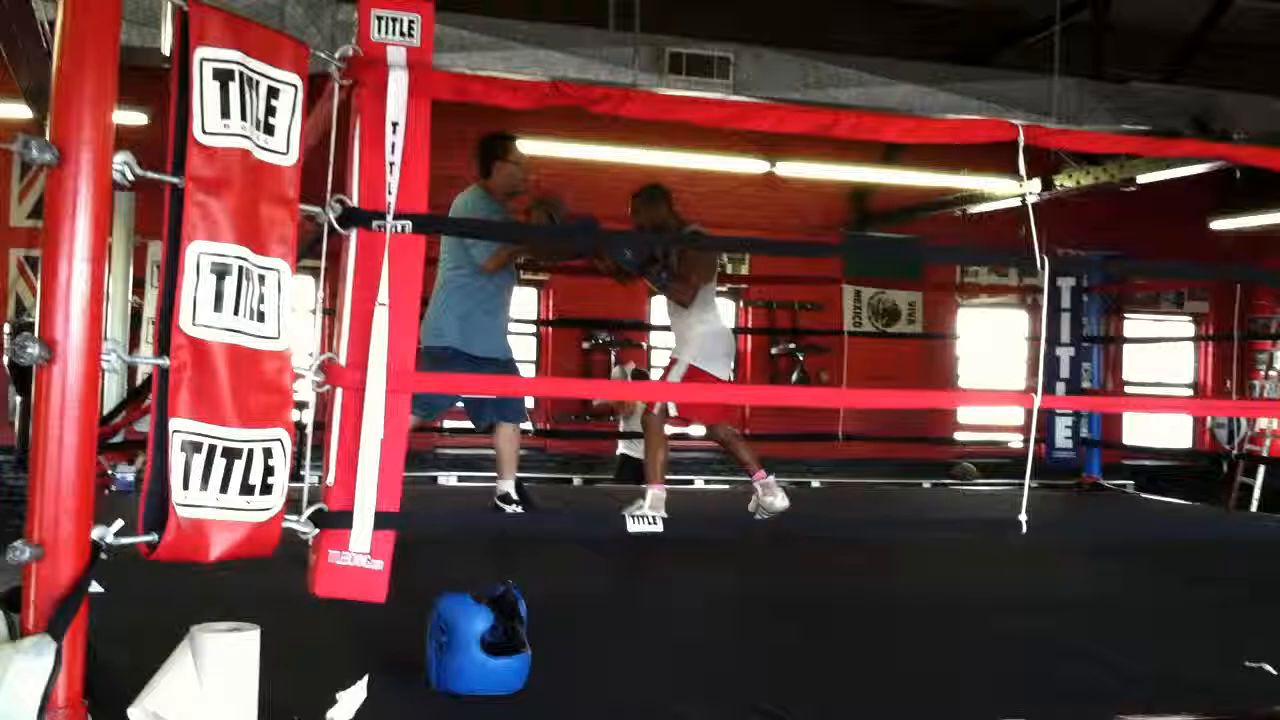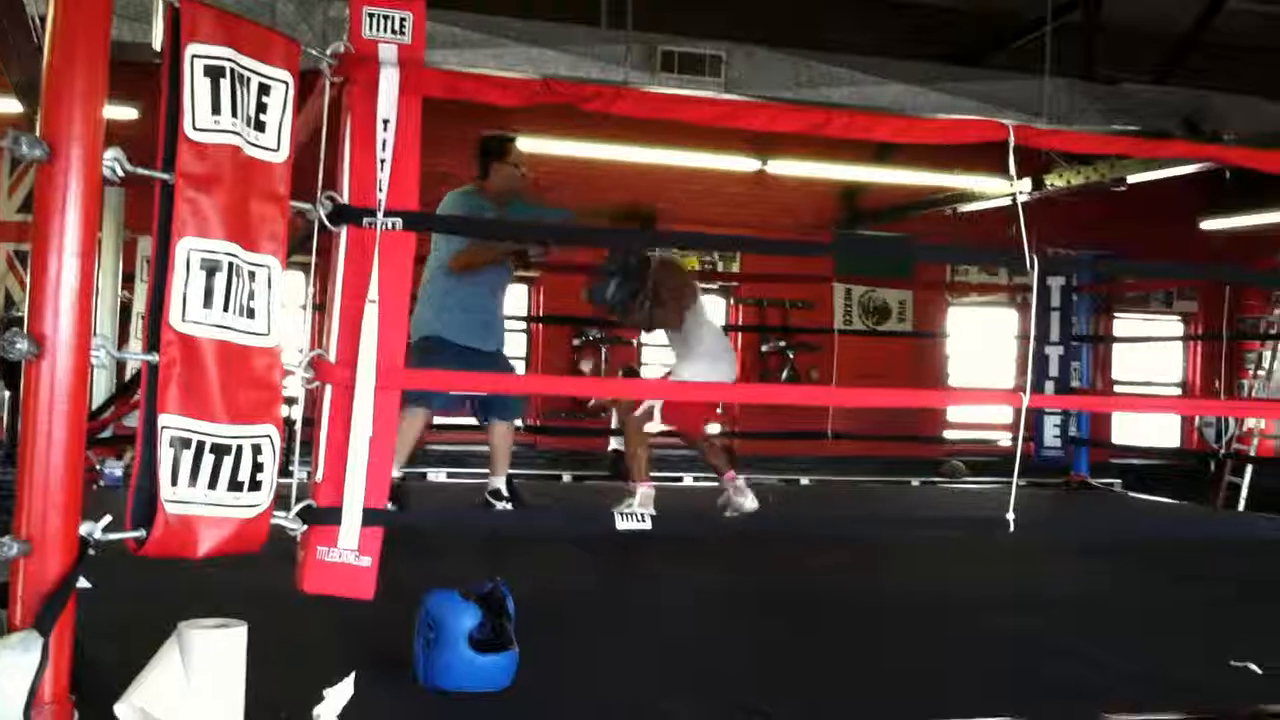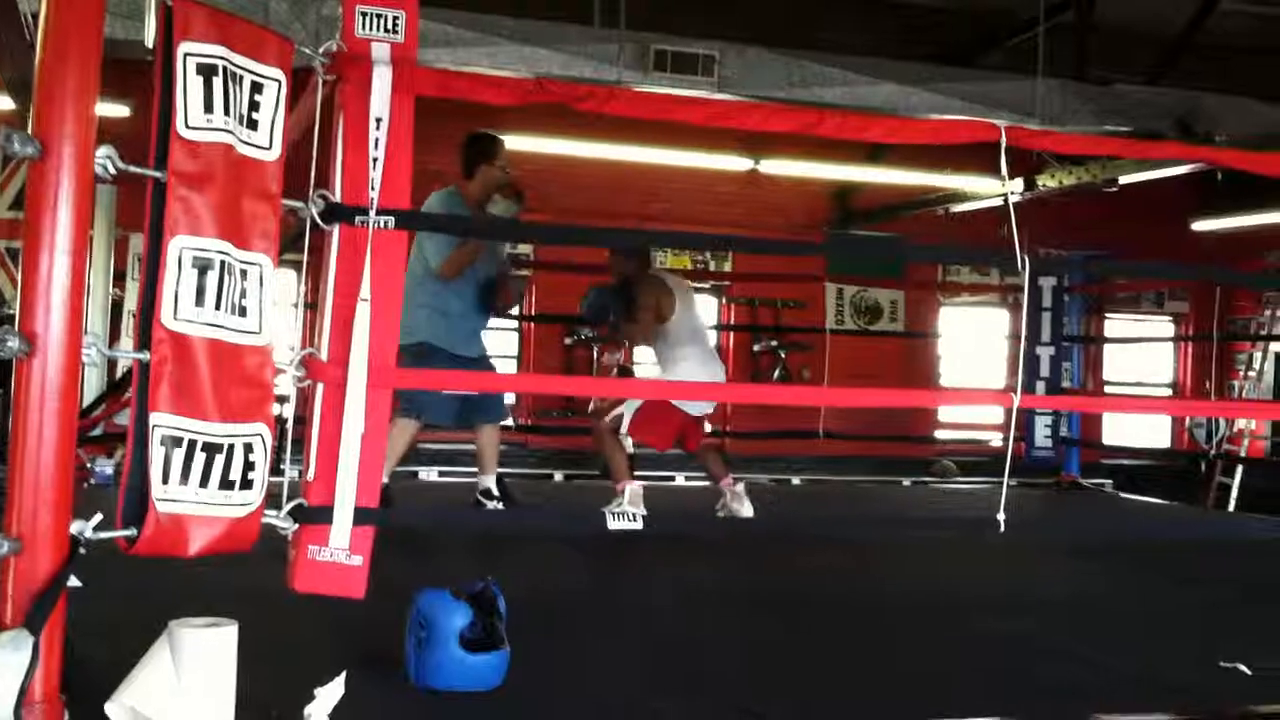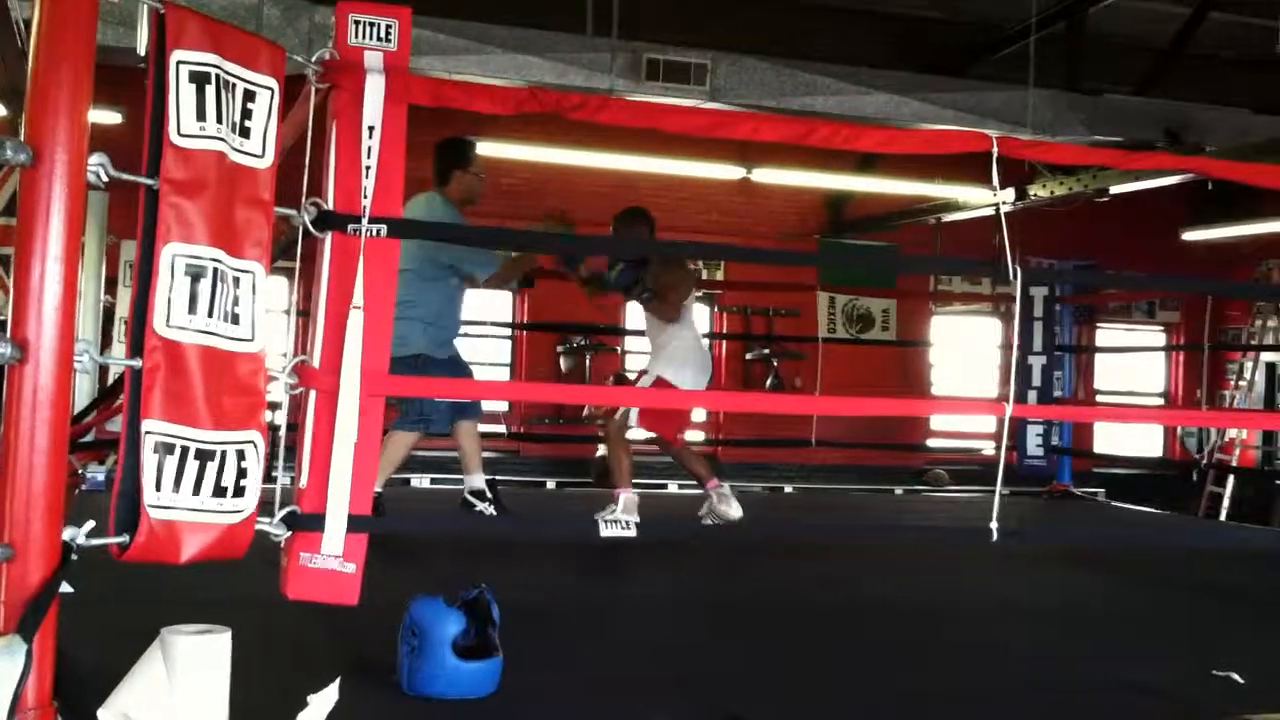
dt=0.2s
person 1, frame 1
left shoulder: (499, 210)
right shoulder: (472, 202)
right elbow: (490, 259)
left hip: (489, 337)
right hip: (453, 332)
left knee: (508, 409)
right knee: (419, 406)
left ankle: (507, 493)
person 1, frame 2
left shoulder: (517, 209)
right shoulder: (459, 201)
left elbow: (564, 222)
right elbow: (454, 260)
right wrist: (507, 245)
left hip: (485, 333)
right hip: (441, 326)
left knee: (503, 405)
right knee: (425, 401)
left ankle: (499, 488)
person 1, frame 3
left shoulder: (487, 214)
right shoulder: (441, 206)
left elbow: (496, 286)
right elbow: (446, 268)
left wrist: (503, 294)
left hip: (465, 337)
right hip: (429, 330)
left knee: (488, 408)
right knee: (421, 409)
left ankle: (489, 488)
person 1, frame 4
left shoulder: (435, 209)
right shoulder: (437, 216)
left elbow: (471, 269)
right elbow: (494, 272)
left wrist: (516, 266)
right wrist: (540, 254)
left hip: (434, 339)
right hip: (413, 338)
left knee: (464, 406)
right knee: (418, 418)
left ankle: (477, 490)
right ankle: (367, 493)
person 2, frame 1
left shoulder: (696, 244)
right shoulder: (666, 244)
left elbow: (686, 297)
left wrist: (656, 269)
left hip: (702, 346)
right hip: (701, 346)
left knee: (654, 416)
right knee: (721, 427)
left ankle: (652, 500)
right ankle: (768, 490)
person 2, frame 2
left shoulder: (666, 271)
right shoulder: (657, 274)
left elbow: (673, 320)
right elbow: (648, 322)
left wrist: (630, 303)
right wrist: (629, 303)
left hip: (702, 366)
right hip: (716, 364)
left knee: (634, 420)
right knee: (690, 429)
left ankle: (640, 499)
right ankle: (737, 489)
person 2, frame 3
left shoulder: (646, 287)
right shoulder: (672, 282)
left elbow: (641, 337)
right wrist: (626, 318)
left hip: (684, 381)
right hip: (708, 376)
left knee: (605, 426)
right knee: (691, 440)
left ankle: (628, 499)
right ankle: (734, 496)
person 2, frame 4
left shoulder: (666, 262)
right shoulder: (652, 262)
left elbow: (672, 313)
left wrist: (638, 291)
right wrist: (591, 279)
left hip: (675, 364)
right hip: (692, 364)
left knee: (615, 426)
right knee: (670, 441)
left ankle: (624, 505)
right ankle: (721, 498)
